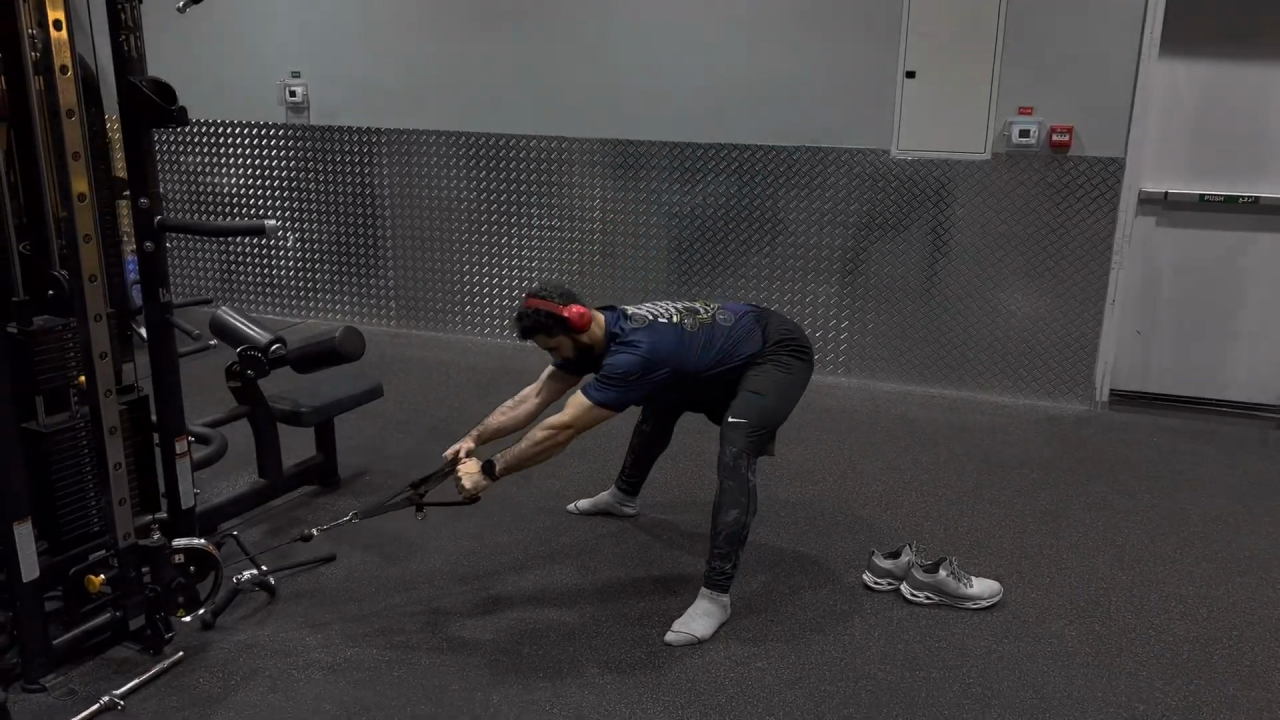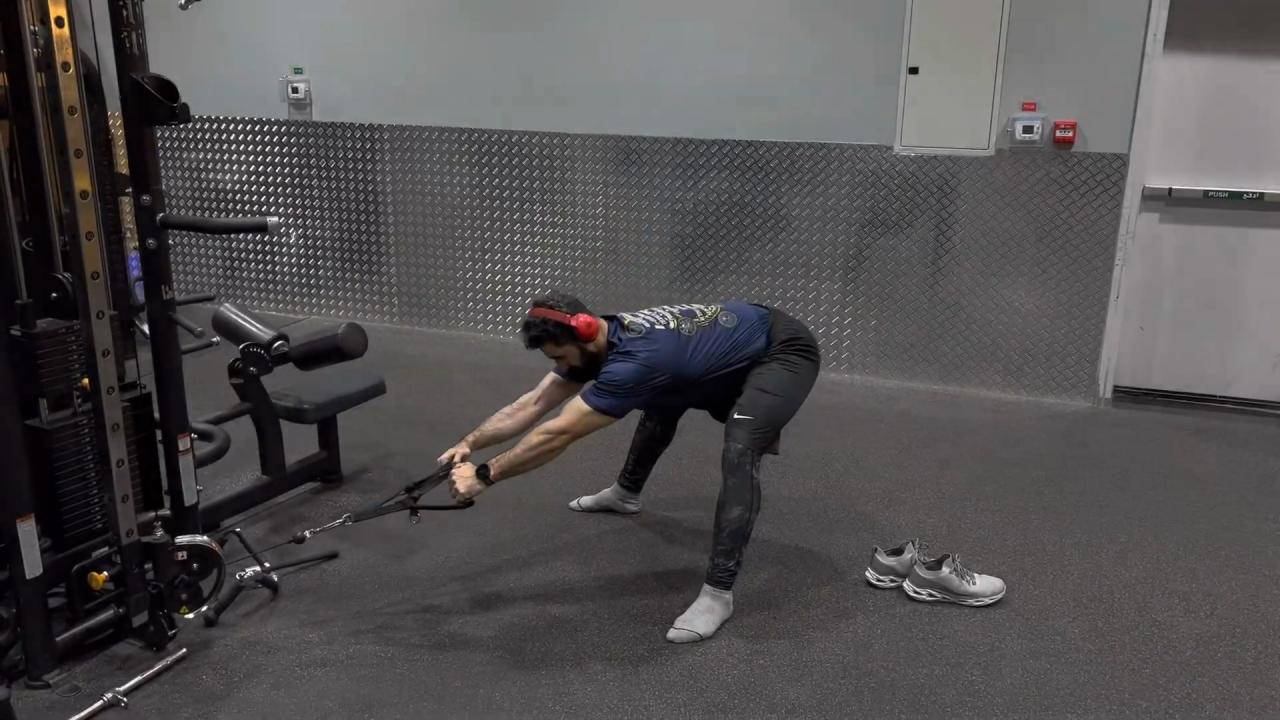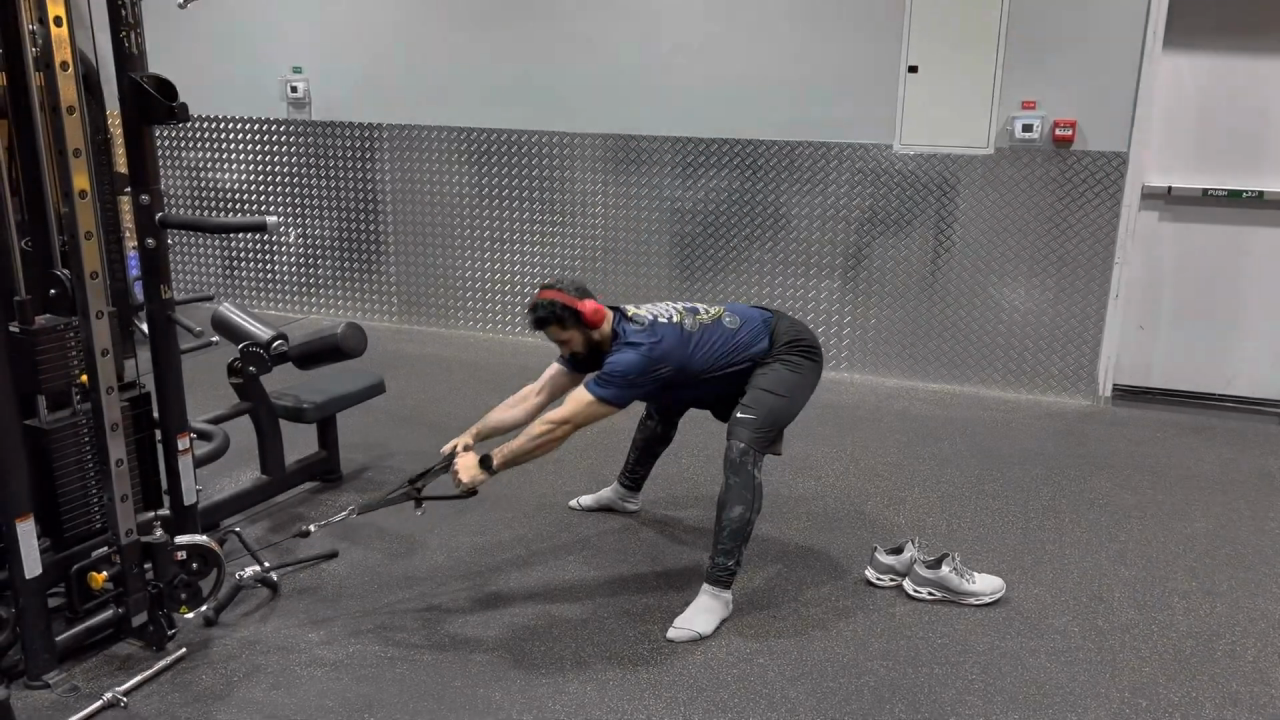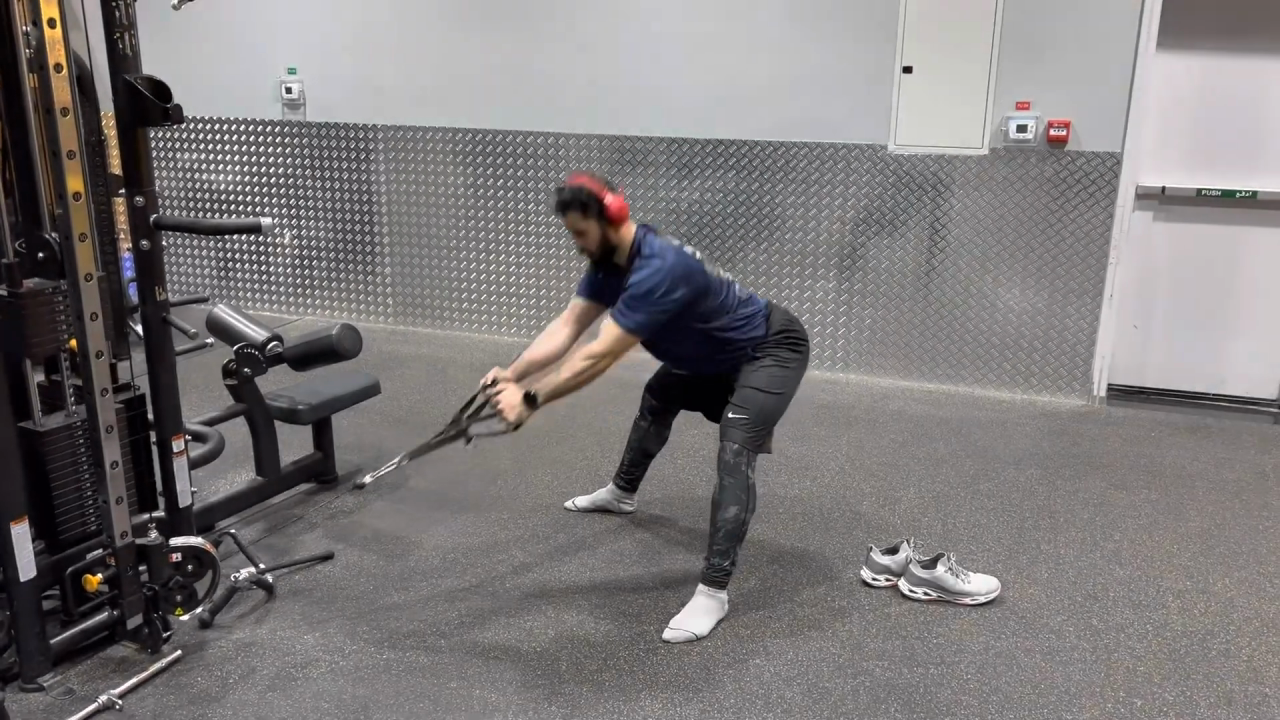
dt=0.3s
person 1, frame 1
left shoulder: (636, 352)
right shoulder: (598, 331)
left elbow: (562, 429)
right elbow: (535, 396)
left wrist: (490, 471)
right wrist: (474, 437)
left hip: (778, 352)
right hip: (734, 349)
left knee: (734, 455)
right knee: (657, 404)
left ankle: (715, 596)
right ankle: (624, 496)
person 1, frame 2
left shoulder: (635, 361)
right shoulder: (603, 338)
left elbow: (557, 434)
right elbow: (534, 402)
left wrist: (484, 475)
right wrist: (469, 442)
left hip: (783, 352)
right hip: (742, 346)
left knee: (739, 452)
right knee: (660, 400)
left ankle: (718, 594)
right ankle: (626, 493)
person 1, frame 3
left shoulder: (637, 351)
right shoulder: (599, 335)
left elbow: (561, 424)
right elbow: (537, 394)
left wrist: (487, 465)
right wrist: (473, 436)
left hip: (786, 354)
right hip: (739, 353)
left knee: (741, 452)
right knee: (661, 403)
left ankle: (717, 592)
right ankle: (625, 492)
person 1, frame 4
left shoulder: (659, 269)
right shoulder: (612, 261)
left elbow: (599, 356)
right elbow: (568, 325)
left wrist: (530, 399)
right wrist: (511, 374)
left hip: (772, 350)
right hip: (714, 354)
left knee: (734, 453)
right knee: (657, 402)
left ankle: (713, 592)
right ankle: (622, 493)
